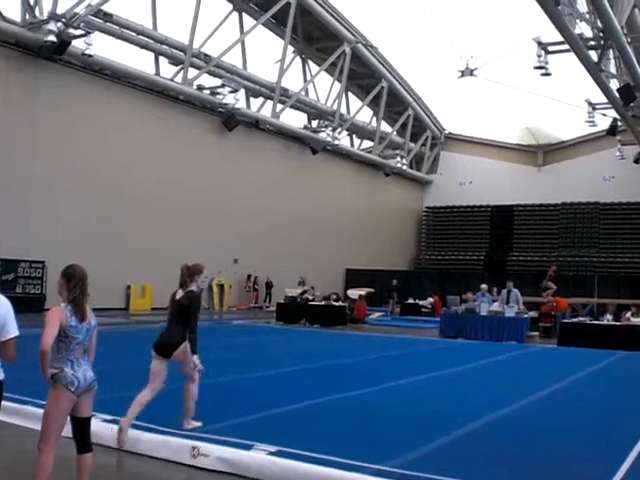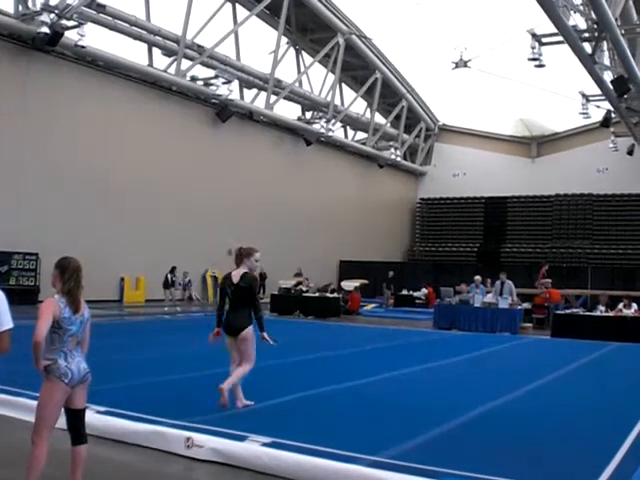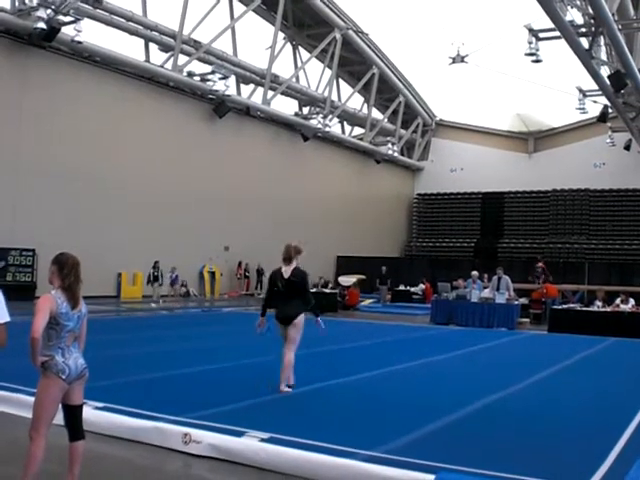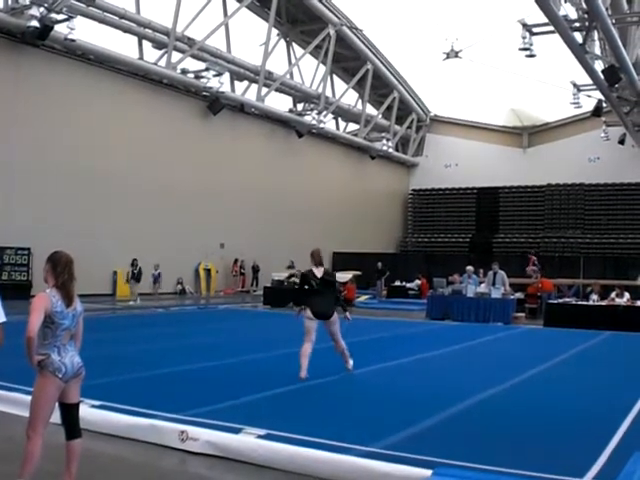
dt=0.7s
person 1, frame 1
left shoulder: (58, 313)
right shoulder: (90, 314)
left elbow: (45, 347)
left wrist: (45, 371)
left hip: (66, 380)
right hip: (87, 378)
left knee: (46, 446)
right knee: (84, 440)
person 1, frame 2
left shoulder: (51, 304)
right shoulder: (83, 306)
left elbow: (39, 338)
left wrist: (38, 362)
left hip: (59, 372)
right hip: (80, 369)
left knee: (40, 437)
right knee: (78, 432)
person 1, frame 3
left shoulder: (48, 300)
right shoulder: (80, 302)
left elbow: (36, 334)
left wrist: (36, 358)
right wrist: (72, 358)
left hip: (57, 368)
right hip: (78, 366)
left knee: (37, 433)
right knee: (75, 428)
person 1, frame 4
left shoulder: (43, 298)
right shoulder: (76, 300)
left elbow: (31, 333)
left wrist: (32, 357)
right wrist: (69, 358)
left hip: (53, 367)
right hip: (74, 364)
left knee: (35, 432)
right knee: (72, 426)
person 2, frame 1
left shoulder: (176, 294)
right shoulder: (195, 297)
right elbow: (192, 327)
right wrist: (194, 355)
left hip: (161, 342)
right hip: (177, 343)
left knee: (152, 388)
right knee: (193, 378)
left ankle: (126, 421)
right ankle: (188, 421)
person 2, frame 2
left shoulder: (226, 278)
right shoulder: (251, 279)
left elbow: (221, 304)
right elbow: (256, 307)
left wrist: (218, 326)
right wrist: (263, 331)
left hip: (229, 323)
right hip: (244, 324)
left knee: (236, 362)
right knee: (248, 363)
left ankle: (239, 400)
right ankle: (225, 386)
person 2, frame 3
left shoulder: (275, 273)
right shoulder: (301, 273)
left elbow: (268, 296)
right elbow: (307, 297)
left wrist: (262, 316)
right wrist: (317, 316)
left hip: (280, 313)
right hip: (296, 314)
left knee: (287, 347)
right knee: (290, 350)
left ankle: (289, 378)
right ankle: (283, 385)
person 2, frame 4
left shoulder: (305, 275)
right shoulder: (330, 274)
left elbow: (301, 293)
right elbow: (338, 293)
left wrist: (301, 306)
right wrist: (345, 311)
left hip: (312, 311)
right hip: (329, 311)
left knee: (308, 342)
right knee: (337, 339)
left ankle: (303, 372)
right ankle: (348, 364)
